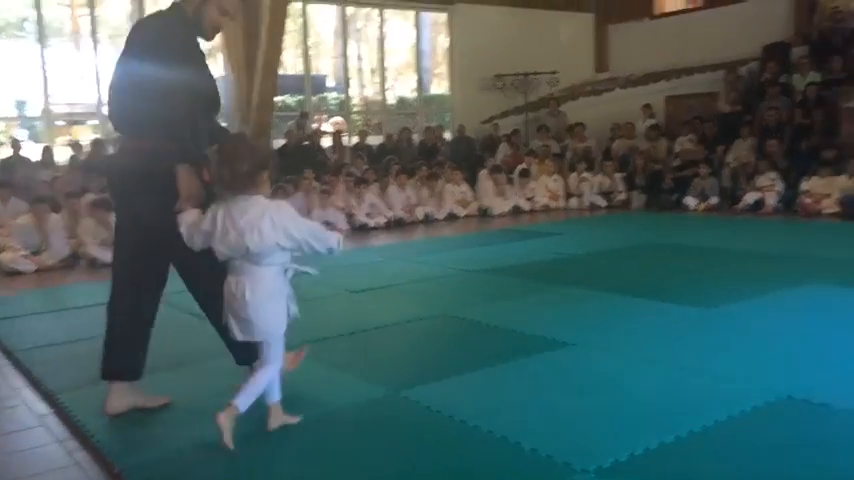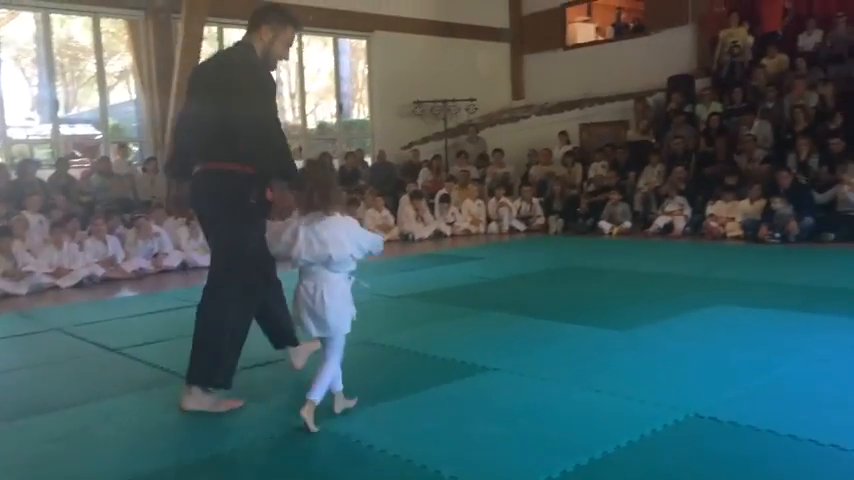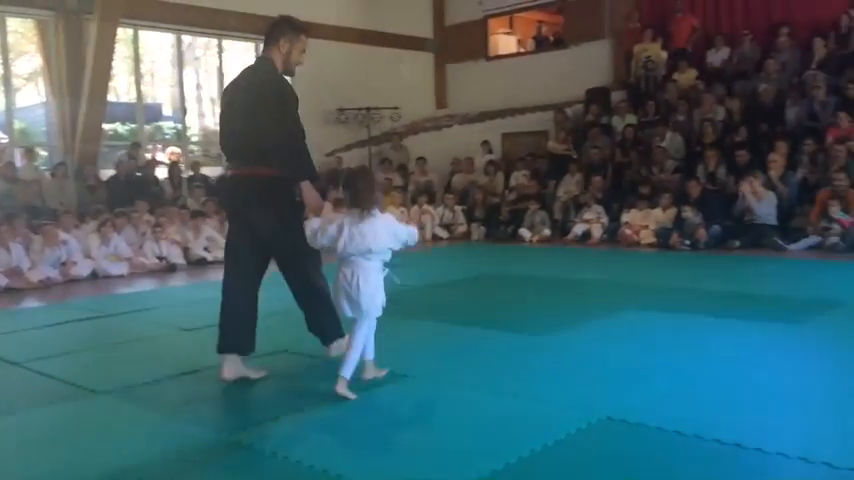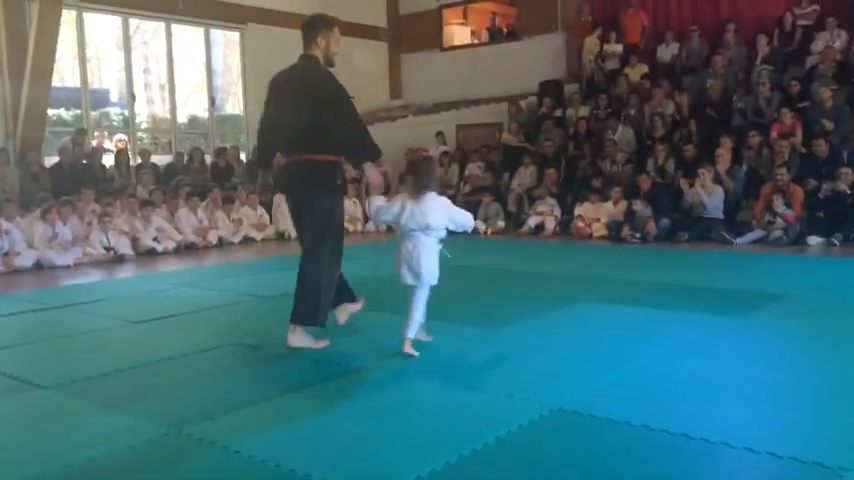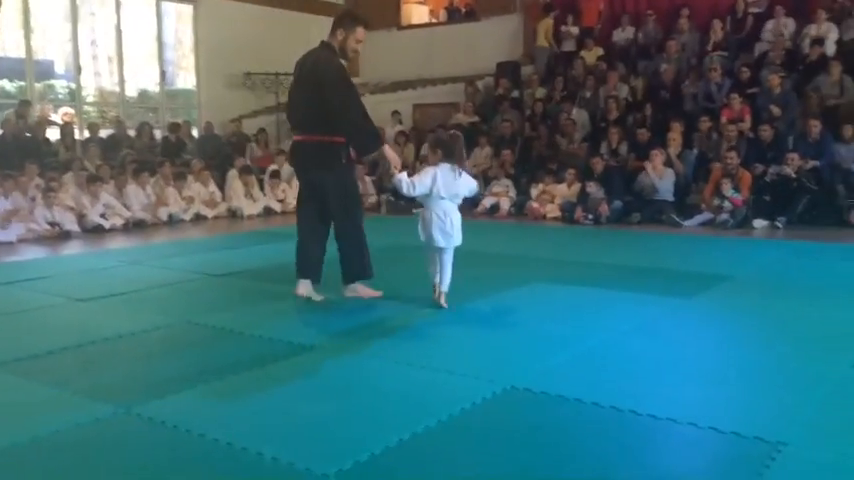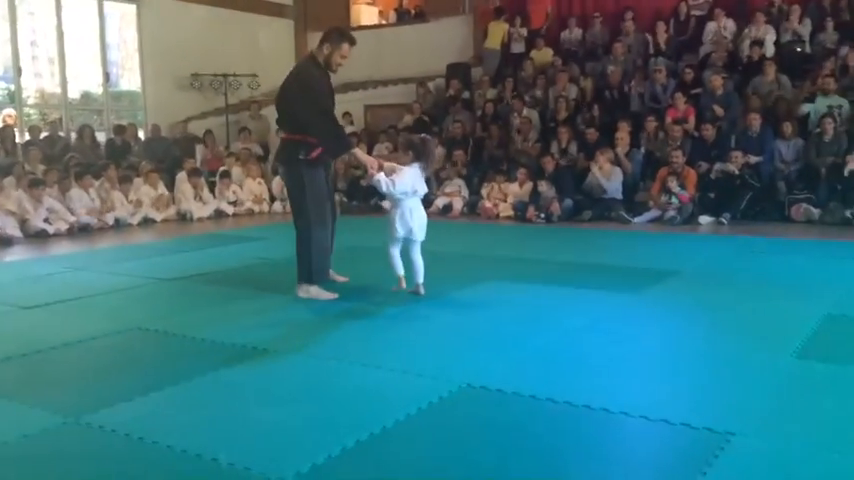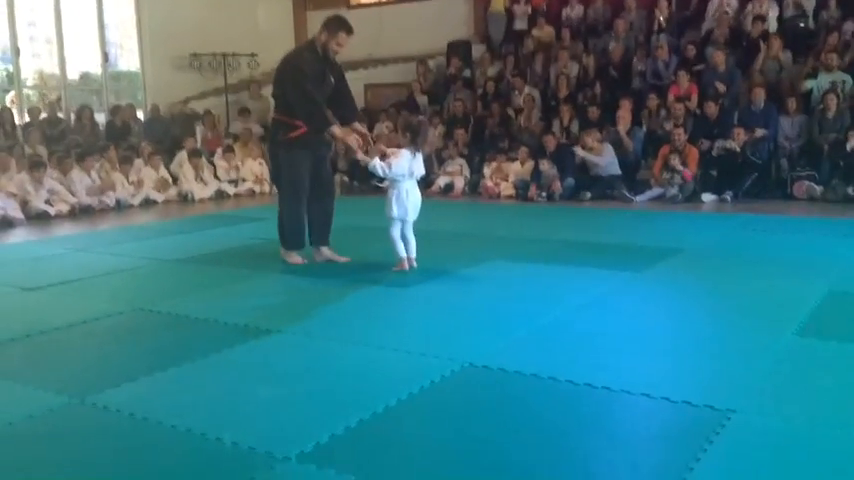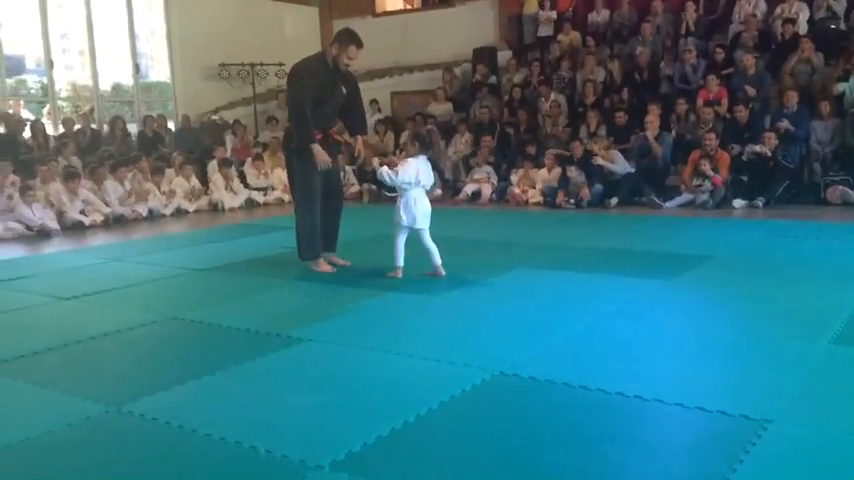
dt=0.5s
person 1, frame 1
left shoulder: (160, 35)
right shoulder: (163, 33)
right elbow: (165, 109)
left wrist: (222, 138)
right wrist: (182, 164)
left hip: (138, 170)
right hip: (159, 172)
left knee: (138, 278)
right knee: (211, 267)
left ankle: (121, 385)
right ankle: (255, 356)
person 1, frame 2
left shoulder: (211, 69)
right shoulder: (251, 72)
left elbow: (187, 130)
right elbow: (264, 135)
left wrist: (184, 172)
right wrist: (288, 182)
left hip: (208, 182)
right hip: (234, 187)
left knee: (258, 269)
right knee: (234, 283)
left ankle: (291, 348)
right ankle: (201, 388)
person 1, frame 3
left shoulder: (237, 85)
right shoulder: (274, 86)
right elbow: (287, 141)
right wrist: (306, 184)
left hip: (239, 187)
right hip: (272, 189)
left knee: (241, 273)
right knee: (303, 265)
left ankle: (231, 357)
right ankle: (333, 338)
person 1, frame 4
left shoulder: (280, 80)
right shoulder: (321, 78)
left elbow: (269, 128)
right elbow: (346, 123)
left wrist: (269, 162)
right wrist: (368, 164)
left hip: (292, 171)
right hip: (320, 172)
left knee: (319, 244)
right knee: (322, 248)
left ankle: (342, 302)
right ankle: (301, 327)
person 1, frame 5
left shoulder: (308, 62)
right shoulder: (330, 67)
right elbow: (352, 113)
right wrist: (383, 147)
left hip: (305, 149)
right hip: (328, 152)
left knee: (313, 216)
right knee: (348, 217)
left ankle: (306, 279)
right ankle: (355, 281)
person 1, frame 6
left shoulder: (314, 71)
right shoulder: (307, 76)
left elbow: (322, 118)
right elbow: (324, 121)
left wrist: (333, 149)
right wrist: (358, 154)
left hip: (309, 151)
right hip: (301, 153)
left knee: (325, 214)
right knee: (312, 217)
left ankle: (321, 269)
right ankle: (308, 283)
person 1, frame 7
left shoulder: (329, 63)
right shoulder: (297, 62)
left elbow: (340, 97)
right elbow: (309, 104)
left wrist: (355, 125)
right wrist: (339, 133)
left hip: (313, 133)
right hip: (288, 134)
left knee: (323, 192)
right knee: (295, 194)
left ankle: (321, 247)
right ankle: (290, 247)
person 1, frame 8
left shoulder: (345, 76)
right shoulder: (305, 71)
left elbow: (352, 108)
right elbow: (299, 114)
left wrist: (358, 137)
right wrist: (314, 148)
left hip: (326, 141)
right hip: (303, 143)
left knee: (333, 198)
right knee: (309, 201)
left ankle: (326, 250)
right ankle: (313, 256)
person 2, frame 1
left shoulder: (219, 212)
right shoulder: (277, 211)
left elbow: (192, 235)
right elbow: (314, 236)
left wrist: (189, 212)
right wrist: (335, 238)
left hip: (238, 287)
right hip: (267, 290)
left knee: (269, 354)
right knee: (271, 361)
left ankle: (275, 412)
right ankle: (230, 413)
person 2, frame 2
left shoulder: (297, 227)
right shoulder: (348, 226)
right elbow: (374, 244)
right wrist: (379, 238)
left hip: (308, 292)
right hip: (334, 294)
left knee: (330, 349)
right knee: (333, 355)
left ankle: (338, 398)
right ankle: (309, 406)
person 2, frame 3
left shoulder: (341, 221)
right shoulder: (386, 222)
left elbow: (315, 238)
right elbow: (409, 235)
left wrist: (313, 219)
right wrist: (413, 229)
left hip: (346, 279)
right hip: (368, 282)
left knee: (365, 328)
right knee: (360, 333)
left ankle: (370, 367)
right ankle: (342, 382)
person 2, frame 4
left shoulder: (403, 201)
right shoulder: (442, 204)
left elbow: (378, 212)
right elbow: (463, 220)
left wrist: (376, 198)
right wrist: (470, 221)
left hip: (407, 251)
right hip: (427, 253)
left knee: (417, 296)
right knee: (419, 300)
left ankle: (418, 330)
right ankle: (408, 342)
person 2, frame 5
left shoulder: (430, 173)
right shoulder: (461, 174)
left elbow: (410, 188)
right elbow: (473, 188)
left wrist: (398, 175)
left hip: (433, 217)
right hip: (451, 218)
left knee: (435, 255)
right knee: (447, 259)
left ankle: (437, 288)
right ankle: (443, 295)
person 2, frame 6
left shoulder: (406, 173)
right shoulder: (418, 170)
left elbow: (389, 186)
right elbow: (397, 171)
left wrist: (375, 175)
right wrist: (382, 166)
left hip: (404, 214)
right hip: (417, 214)
left knee: (394, 249)
right knee: (415, 252)
left ankle: (401, 280)
right ankle: (419, 285)
person 2, frame 7
left shoulder: (403, 154)
right shoulder: (416, 153)
left elbow: (385, 169)
left wrist: (367, 160)
right wrist: (386, 151)
left hip: (401, 194)
right hip: (412, 193)
left knee: (395, 231)
right knee: (408, 230)
left ankle: (403, 261)
right ankle: (412, 259)
person 2, frame 8
left shoulder: (409, 163)
right shoulder: (426, 163)
left elbow: (393, 178)
left wrist: (380, 168)
right wrist: (397, 165)
left hip: (408, 203)
right hip: (422, 203)
left knee: (400, 238)
right knee: (426, 239)
left ankle: (398, 270)
right ankle: (438, 267)
